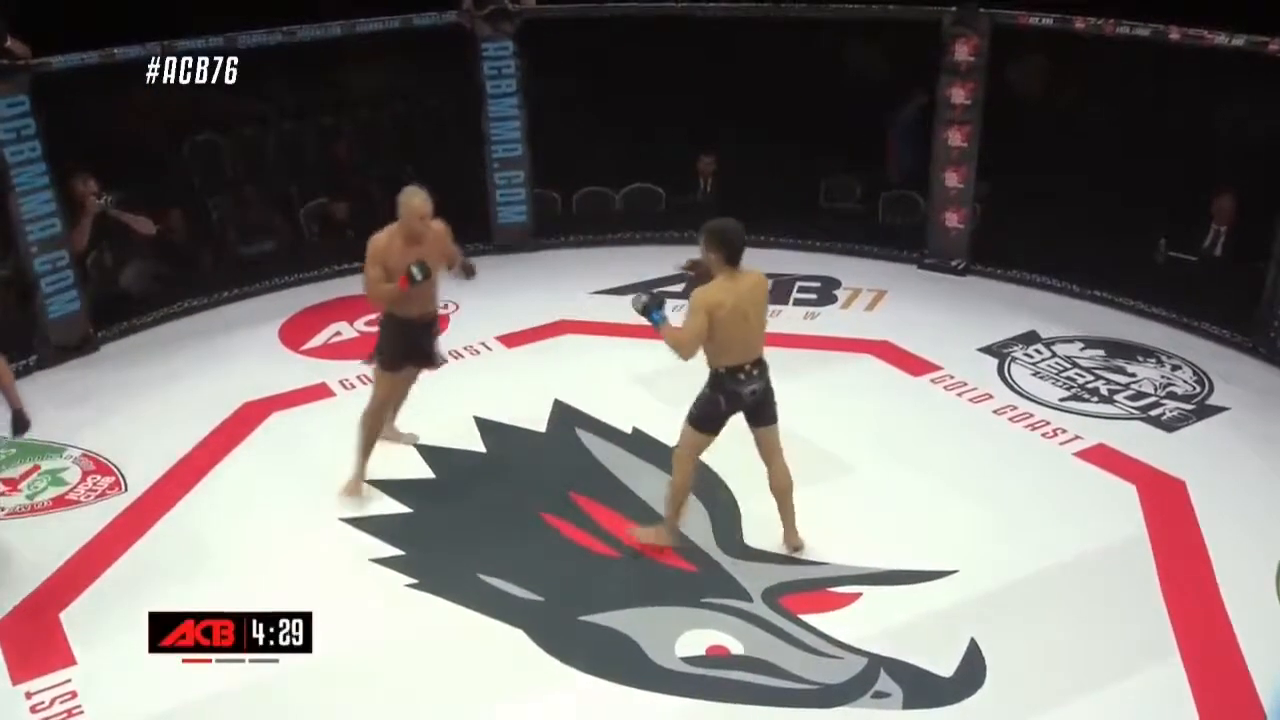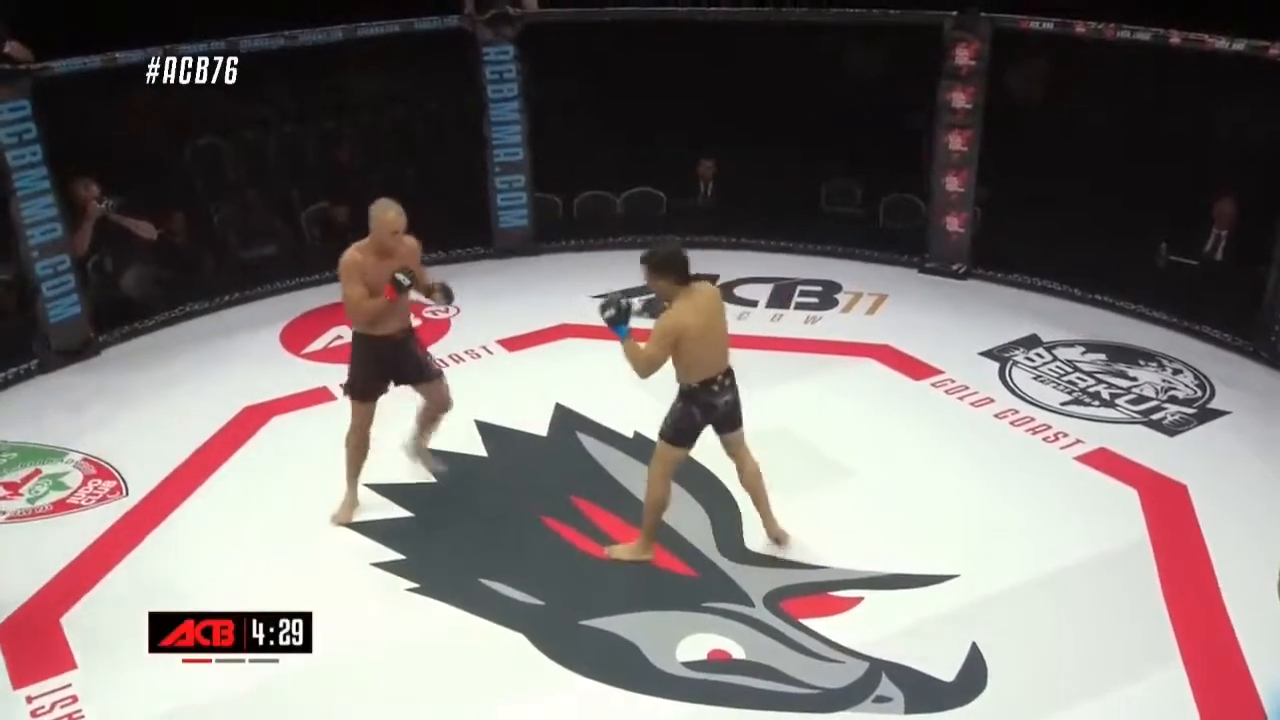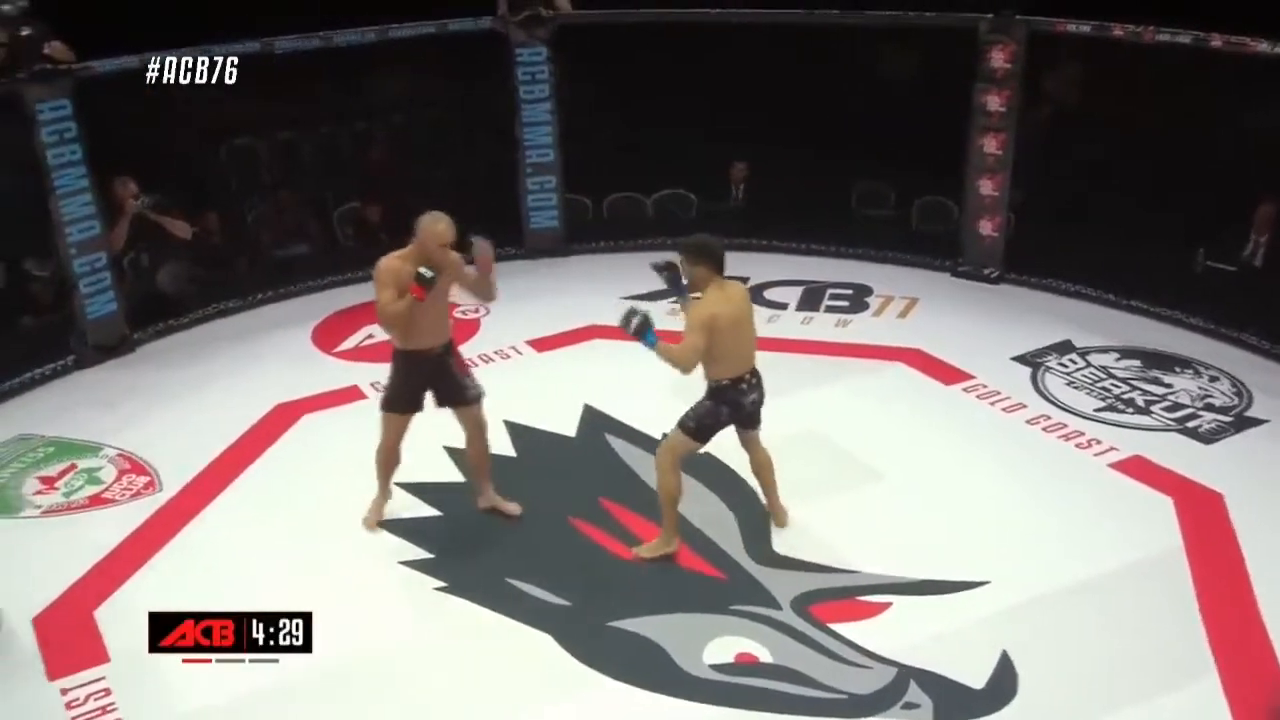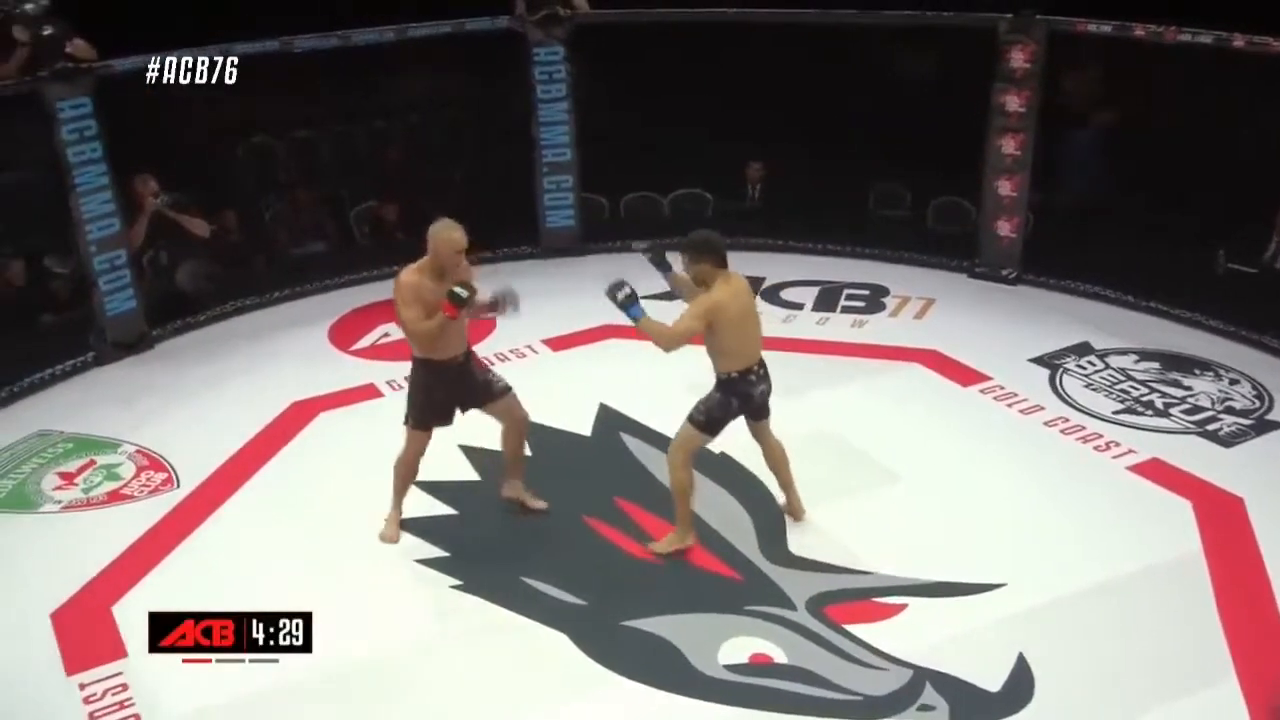
dt=0.3s
person 1, frame 1
left shoulder: (704, 297)
right shoulder: (760, 281)
left elbow: (686, 349)
left wrist: (656, 317)
right wrist: (710, 277)
left hip: (723, 386)
right hip: (757, 378)
left knee: (684, 456)
right knee: (774, 458)
left ankle: (667, 530)
right ankle: (791, 534)
person 1, frame 2
left shoulder: (671, 323)
right shoulder: (710, 292)
left elbow: (645, 368)
left wrist: (621, 329)
right wrist: (665, 307)
left hip: (695, 400)
right hip: (726, 388)
left knee: (660, 472)
right knee: (740, 455)
left ankle: (643, 546)
right ankle: (772, 526)
person 1, frame 3
left shoulder: (703, 310)
right shoulder: (738, 290)
left elbow: (686, 363)
left wrist: (649, 337)
right wrist: (679, 289)
left hip: (723, 397)
right hip: (752, 387)
left knee: (666, 457)
right knee: (753, 445)
left ankle: (667, 539)
right ankle: (776, 509)
person 1, frame 4
left shoulder: (712, 303)
right shoulder: (739, 281)
left elbow: (669, 341)
right elbow: (693, 290)
left wrist: (632, 309)
right wrist: (661, 265)
left hip: (731, 389)
right hip: (758, 378)
left knee: (678, 455)
right knee: (765, 437)
left ankle: (682, 534)
right ankle: (793, 503)
person 2, frame 1
left shoulder: (439, 231)
right shoulder: (381, 244)
left elbow: (452, 258)
right elbow: (373, 293)
left wrist: (461, 265)
right wrist: (405, 282)
left hip: (428, 319)
right hip: (396, 324)
left knee: (408, 379)
right knee: (380, 397)
left ankle: (387, 427)
right ankle: (360, 471)
person 2, frame 2
left shoulder: (409, 247)
right shoulder: (353, 260)
right elbow: (357, 314)
left wrist: (431, 289)
right wrist: (389, 291)
left hip: (404, 337)
right hip: (368, 345)
left knee: (441, 400)
right knee: (361, 424)
left ankle: (418, 443)
right ankle: (350, 494)
person 2, frame 3
left shoulder: (450, 261)
right shoulder: (390, 267)
left elbow: (486, 293)
right elbow: (386, 320)
left wrist: (484, 265)
right wrist: (416, 291)
left hip: (445, 354)
right hip: (408, 361)
left knee: (477, 424)
right knee: (391, 438)
left ankle: (486, 495)
right ankle: (382, 495)
person 2, frame 4
left shoulder: (460, 268)
right shoulder: (409, 282)
right elbow: (416, 336)
left wrist: (493, 305)
right wrist: (449, 310)
left hip: (465, 360)
right hip: (429, 372)
left knee: (517, 418)
right knee: (414, 450)
left ankle: (514, 486)
right ankle: (394, 512)
